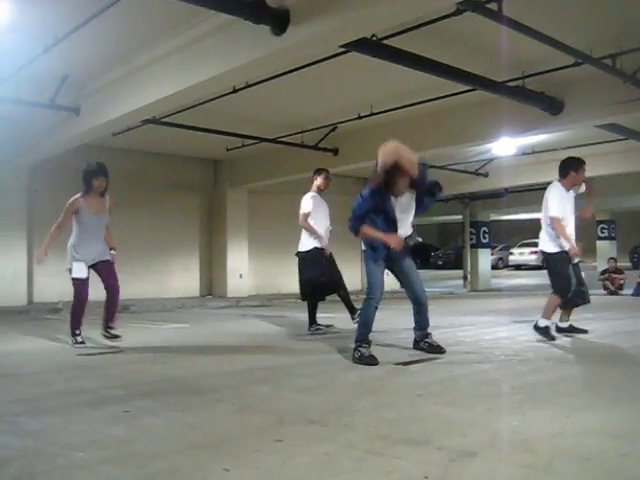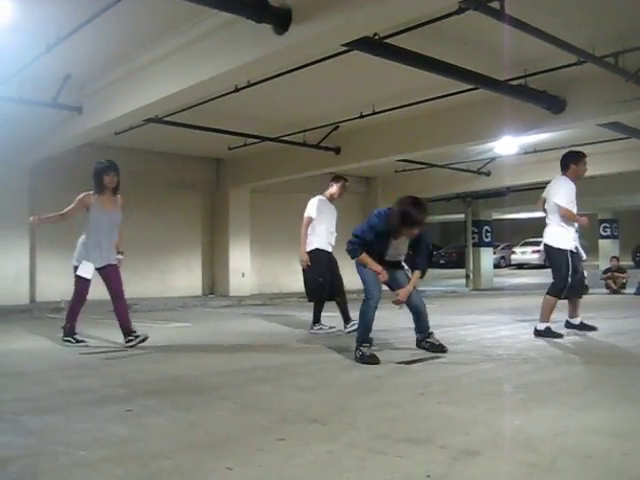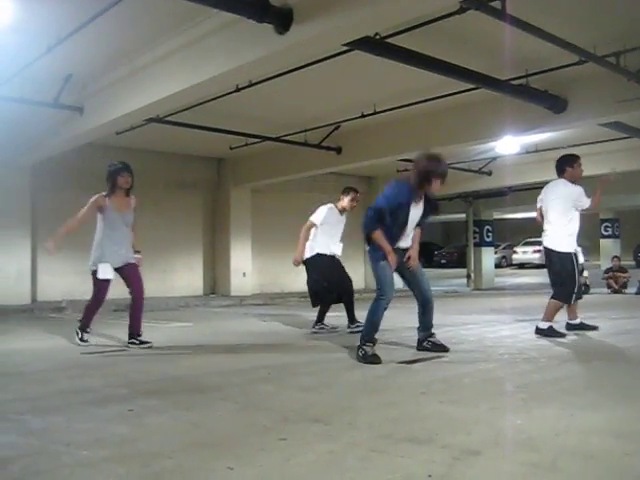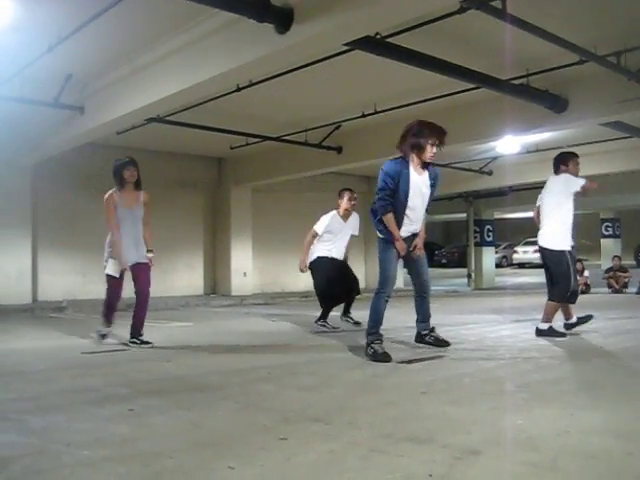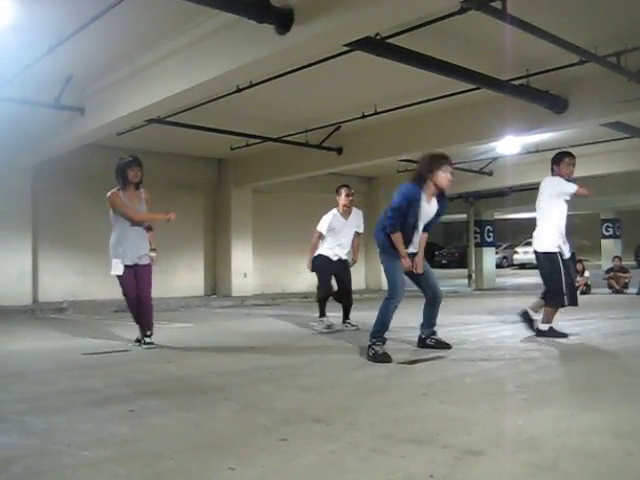
dt=0.2s
person 1, frame 1
left shoulder: (415, 186)
right shoulder: (373, 194)
right elbow: (355, 224)
right wrist: (385, 237)
left hip: (399, 249)
right hip: (375, 250)
left knee: (418, 296)
right knee: (375, 296)
left ankle: (422, 338)
right ankle: (361, 347)
person 1, frame 2
left shoulder: (418, 235)
right shoulder: (378, 222)
left elbow: (421, 263)
right elbow: (353, 247)
left wrist: (408, 287)
right wrist: (378, 270)
left hip: (394, 266)
right hip: (369, 263)
left knee: (418, 303)
right knee: (373, 296)
left ankle: (424, 337)
right ankle: (363, 346)
person 1, frame 3
left shoulder: (426, 199)
right shoulder: (397, 192)
right elbow: (371, 222)
left wrist: (414, 249)
right wrist: (389, 252)
left hip: (405, 251)
right hip: (382, 250)
left knee: (425, 294)
right knee: (385, 294)
left ankle: (426, 337)
right ankle: (366, 344)
person 1, frame 4
left shoulder: (431, 173)
right shoulder: (393, 168)
right elbow: (383, 205)
left wrist: (421, 236)
right wrist: (397, 238)
left hip: (414, 237)
right hip: (391, 237)
left knee: (422, 285)
right knee: (386, 287)
left ankle: (424, 331)
right ankle: (373, 340)
person 1, frame 5
left shoulder: (439, 200)
right shoulder: (409, 191)
right elbow: (393, 223)
left wrist: (420, 256)
right wrist: (403, 255)
left hip: (411, 252)
right hip: (391, 249)
left knee: (434, 293)
right knee: (395, 293)
left ankle: (426, 335)
right ankle: (375, 343)
person 2, frame 1
left shoulder: (107, 201)
right shoulder: (77, 202)
right elbow: (59, 226)
left wrist: (112, 249)
right wrist: (44, 248)
left hip: (101, 254)
right hip: (79, 255)
left knee: (113, 288)
right knee: (81, 296)
left ankle: (108, 327)
right ankle: (75, 333)
person 2, frame 2
left shoulder: (119, 200)
right shoulder: (88, 199)
right elbow: (64, 214)
left wrist: (120, 252)
right wrist: (41, 219)
left hip: (109, 257)
right hip: (86, 255)
left knee: (118, 294)
right knee: (80, 296)
left ankle: (129, 334)
right ankle: (68, 333)
person 2, frame 3
left shoulder: (132, 201)
right shoulder: (101, 200)
right elbow: (77, 220)
left wrist: (136, 251)
right wrist: (56, 239)
left hip: (125, 256)
right hip: (103, 256)
left knee: (138, 293)
right knee: (98, 298)
left ankle: (135, 335)
right ankle: (82, 330)
person 2, frame 4
left shoulder: (143, 197)
right shoulder: (111, 197)
right elbow: (112, 228)
left wrist: (149, 250)
right wrist: (118, 256)
left hip: (138, 252)
right hip: (116, 252)
left knee: (143, 293)
right knee: (113, 294)
left ankle: (136, 335)
right ankle: (106, 324)
person 2, frame 5
left shoulder: (144, 195)
right shoulder: (114, 196)
right elbow: (135, 217)
left wrist: (152, 248)
right wrist: (165, 216)
left hip: (141, 253)
right hip: (121, 253)
left knee: (145, 295)
right knee: (130, 295)
left ankle: (146, 334)
right ankle: (142, 330)
person 3, frame 1
left shoulder: (570, 188)
right shoulder: (555, 192)
left elbow: (586, 187)
right elbow: (554, 221)
left wrist: (588, 205)
right wrist: (571, 244)
left hip: (564, 247)
right hip: (554, 248)
left knee: (574, 285)
right knee: (565, 285)
left ankle: (564, 324)
right ankle: (542, 323)
person 3, frame 2
left shoulder: (556, 183)
right shoulder: (566, 186)
left elbow: (544, 203)
right elbow: (564, 212)
right wrist: (580, 219)
left hip: (559, 241)
right hip: (561, 243)
left knee: (576, 280)
right knee: (560, 284)
left ankle: (574, 320)
right ankle: (542, 326)
person 3, frame 3
left shoulder: (548, 188)
right shoulder: (574, 190)
left elbow: (539, 216)
right elbow: (592, 205)
right wrist: (603, 186)
left hip: (550, 244)
right hip: (563, 246)
left knee: (569, 284)
right knee: (568, 286)
left ankle: (574, 321)
right ankle: (544, 325)
person 3, frame 4
left shoulder: (550, 185)
right shoulder: (564, 179)
left elbow: (536, 214)
right elbow: (589, 186)
right wrist: (591, 184)
left hip: (548, 242)
right hip: (558, 243)
left knee: (559, 283)
right knee: (564, 284)
left ankle: (570, 319)
right ankle: (544, 326)
person 3, frame 5
left shoulder: (554, 187)
right shoulder: (553, 182)
right elbow: (582, 192)
right wrist: (584, 190)
left hip: (550, 244)
right hip: (551, 245)
left knee: (555, 287)
right knee: (561, 287)
left ankle: (529, 314)
right ankle: (544, 326)
person 4, frame 1
left shoulder: (321, 200)
right shoulder: (309, 198)
right elbow: (303, 222)
right wrist: (321, 239)
left hip: (322, 249)
right hip: (312, 249)
left knee: (336, 281)
right knee: (316, 286)
left ankle: (353, 313)
right ankle: (313, 325)
person 4, frame 2
left shoulder: (332, 207)
right shoulder: (318, 202)
right elbow: (305, 225)
right wrist: (303, 251)
left hip: (327, 251)
right hip: (315, 250)
left knee: (336, 286)
right knee: (322, 288)
left ankle: (348, 322)
right ankle: (316, 324)
person 4, frame 3
left shoulder: (344, 215)
right shoulder: (326, 211)
right elbow: (306, 228)
right wrist: (299, 252)
left hip: (331, 256)
right hip: (317, 255)
left knee: (345, 285)
right knee: (328, 290)
left ankle: (352, 322)
right ankle: (318, 323)
person 4, frame 4
left shoulder: (355, 218)
right shoulder: (329, 218)
right elbow: (311, 236)
left wrist: (345, 258)
right wrist: (303, 259)
left hip: (337, 259)
right hip: (321, 258)
left knee: (351, 285)
right knee: (332, 290)
left ankle: (346, 314)
right ankle: (323, 318)
person 4, frame 5
left shoulder: (358, 214)
right shoulder: (330, 217)
left elbow: (357, 235)
right elbow: (317, 238)
left wrist: (354, 255)
right wrist: (311, 259)
left hip: (342, 258)
right hip: (323, 256)
left knee: (346, 290)
right knee: (325, 286)
left ankle: (346, 320)
right ankle: (322, 317)
